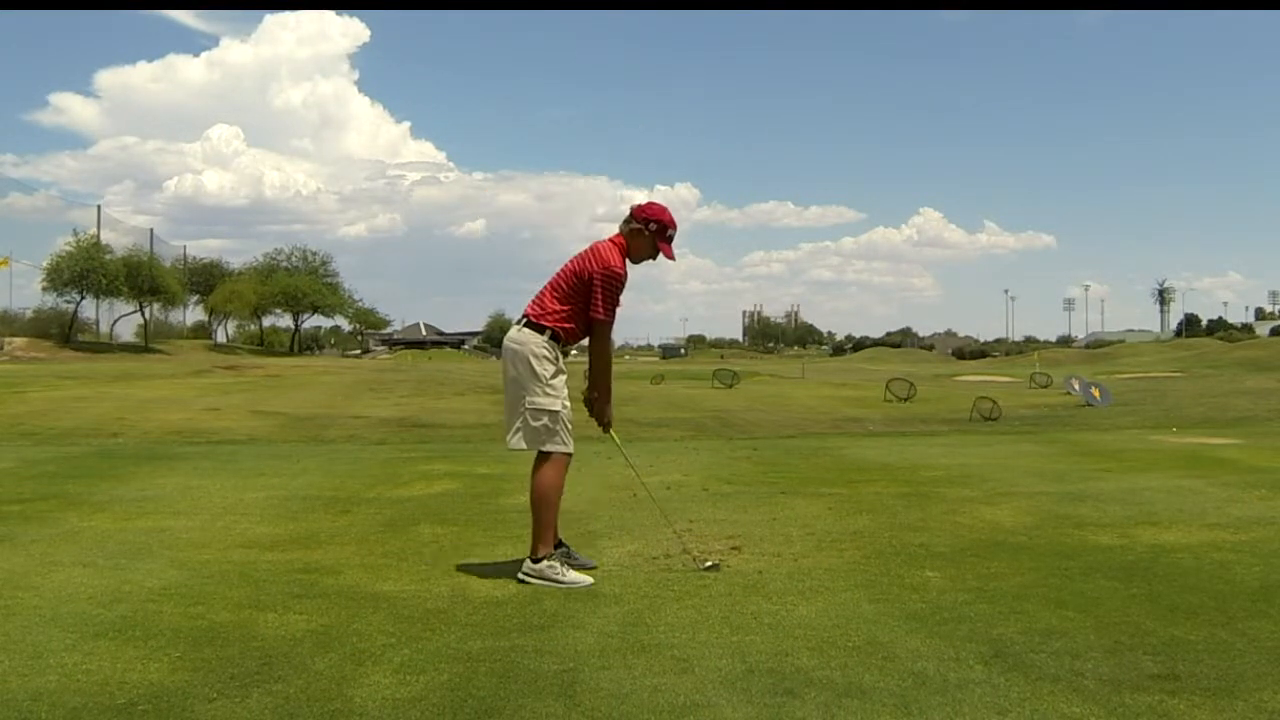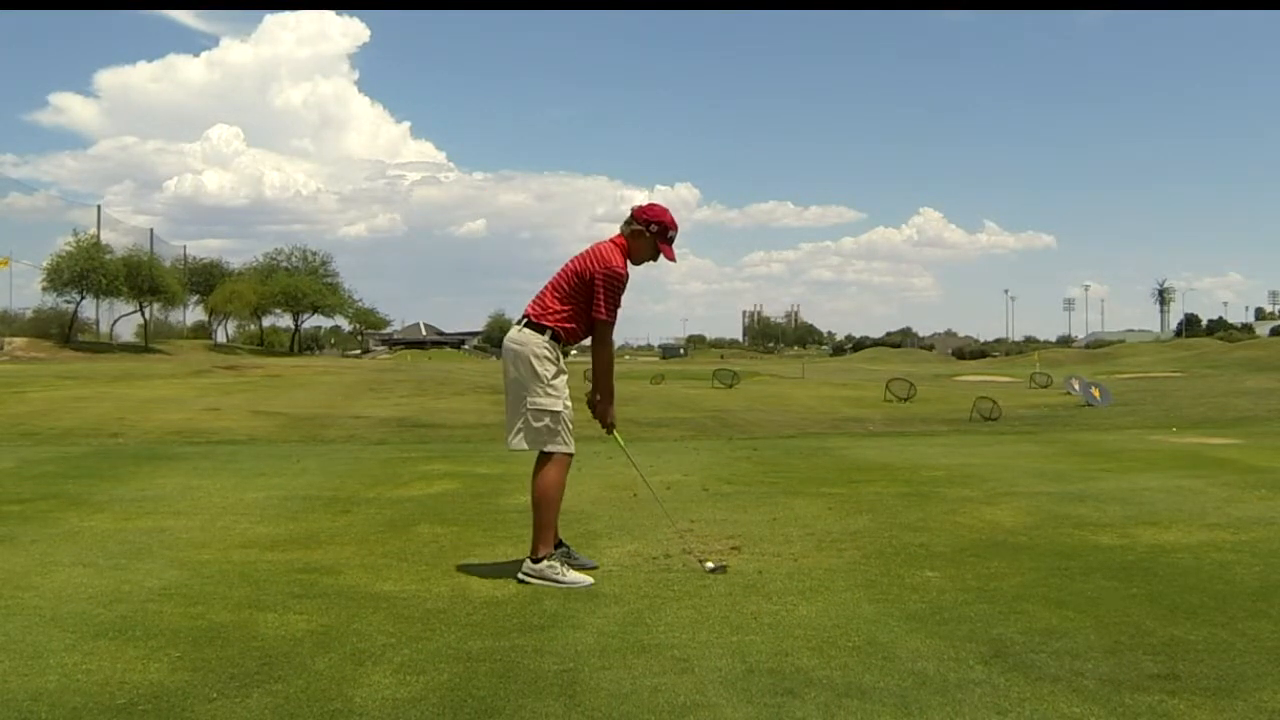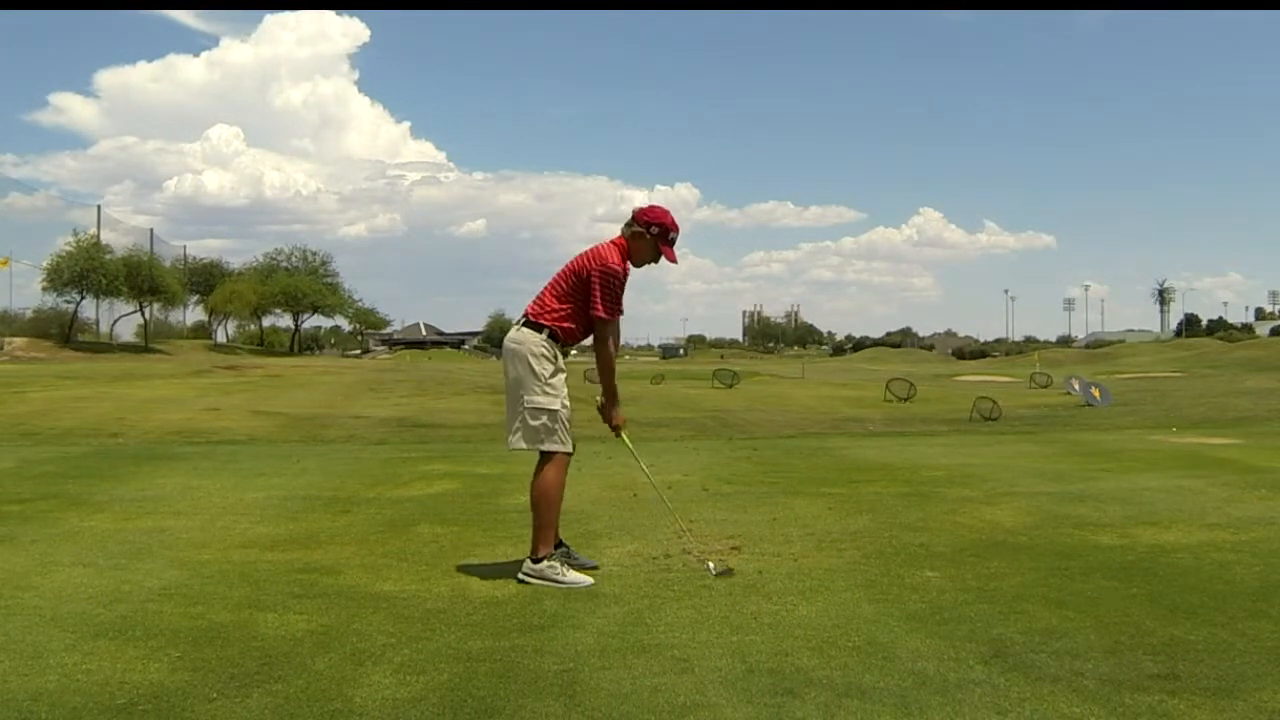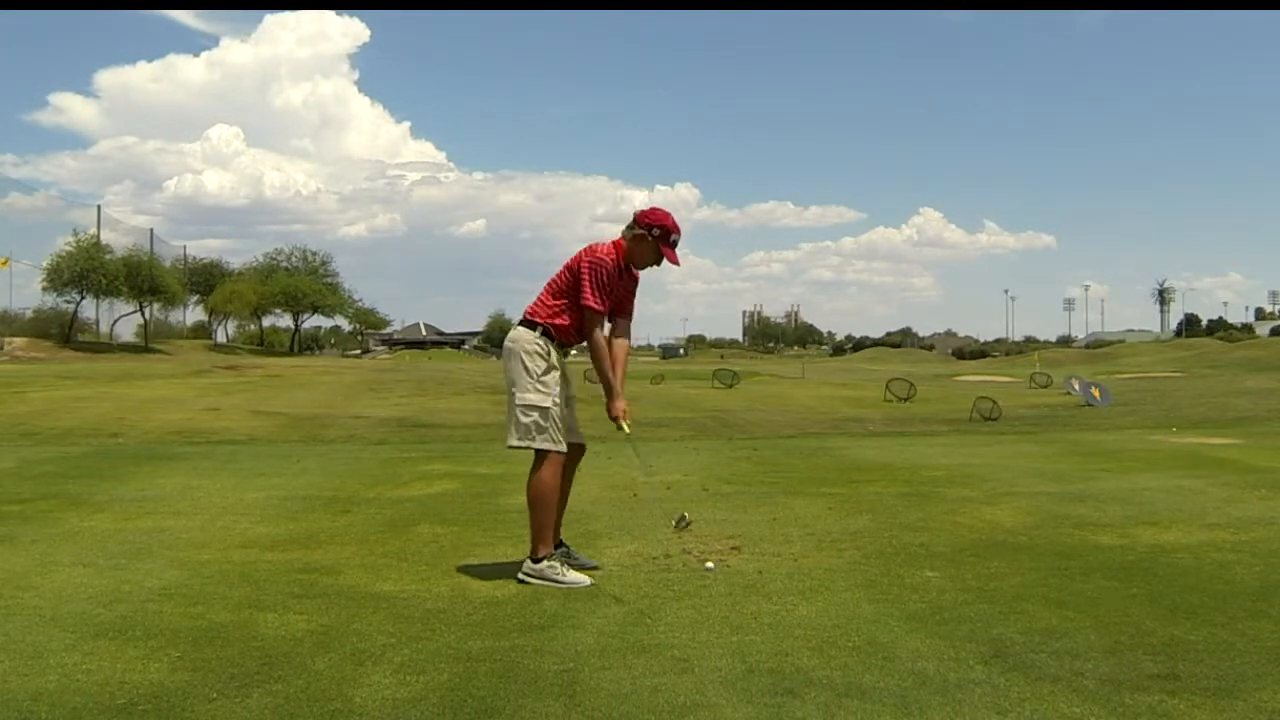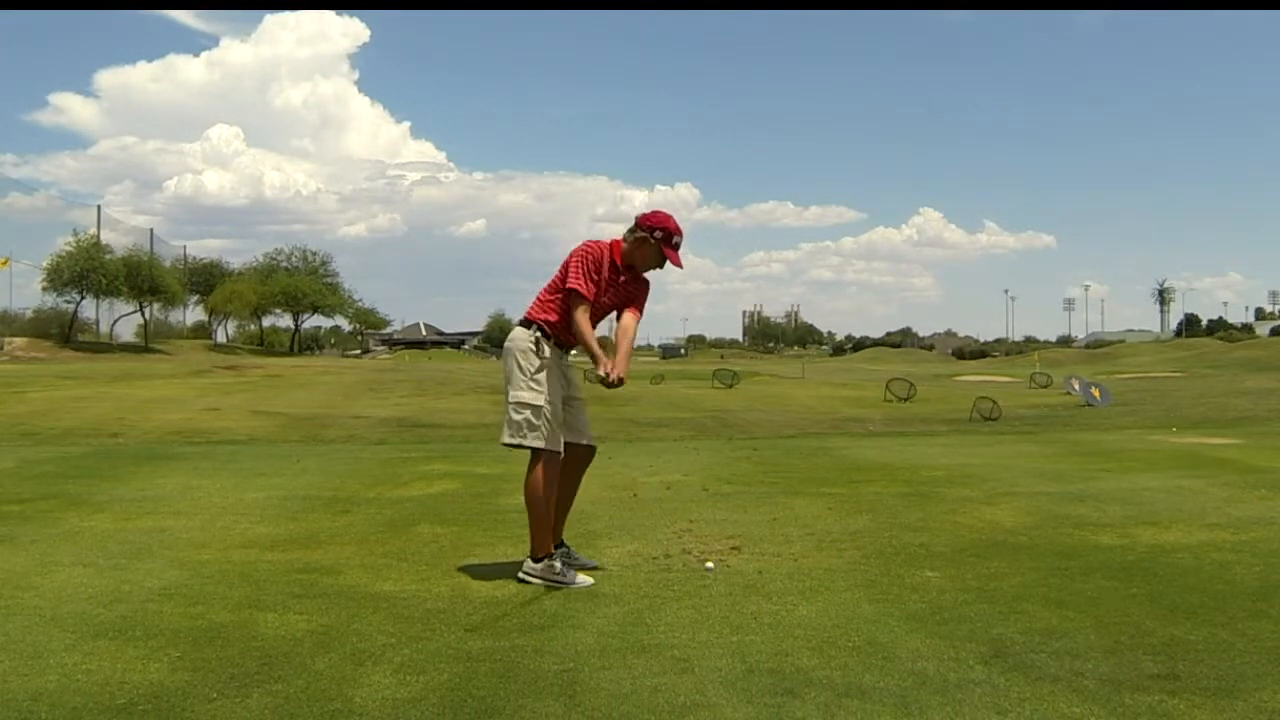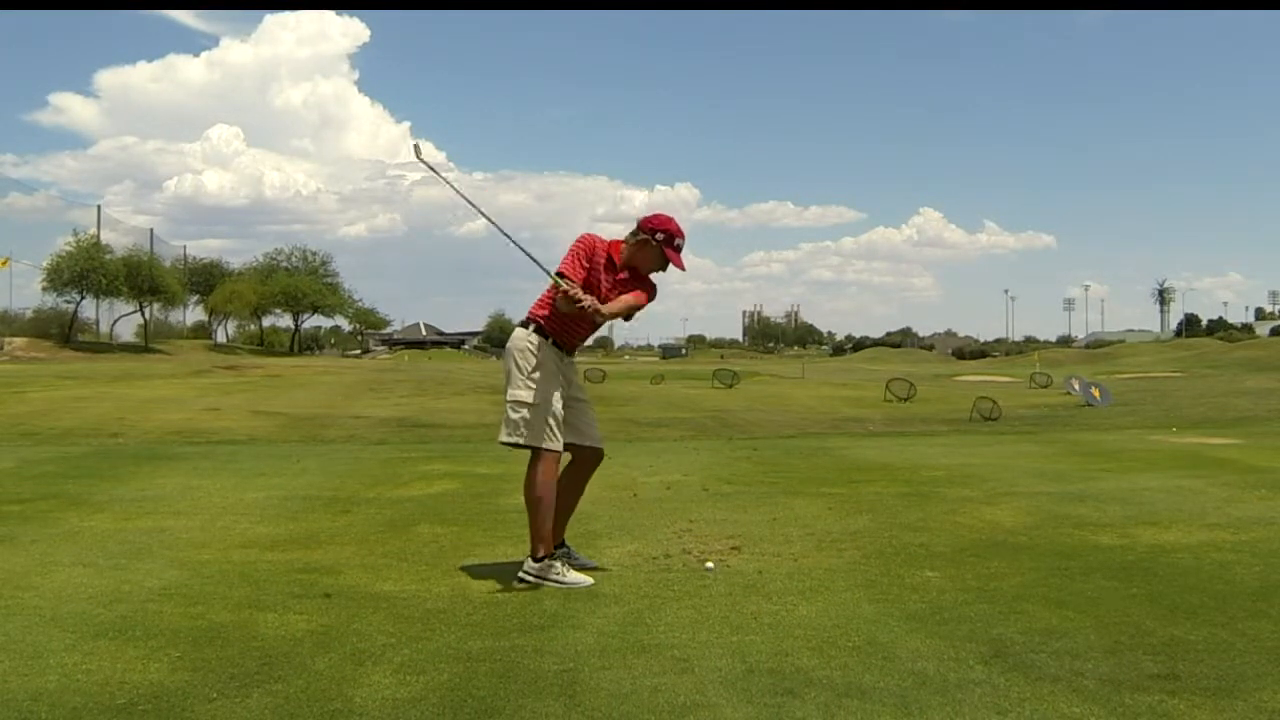
dt=0.1s
person 1, frame 1
left shoulder: (605, 254)
right shoulder: (611, 265)
left elbow: (595, 334)
right elbow: (601, 340)
left wrist: (592, 387)
right wrist: (604, 399)
left hip: (531, 343)
right hip: (537, 347)
left knee: (552, 449)
right knee: (555, 451)
left ankle: (550, 545)
right ankle: (540, 560)
person 1, frame 2
left shoulder: (608, 258)
right shoulder: (612, 265)
left elbow: (600, 336)
right elbow: (602, 340)
left wrist: (597, 390)
right wrist: (605, 400)
left hip: (534, 346)
right hip: (537, 348)
left knee: (555, 449)
right knee: (556, 452)
left ankle: (551, 545)
right ankle: (539, 561)
person 1, frame 3
left shoulder: (610, 260)
right shoulder: (610, 264)
left elbow: (609, 336)
right elbow: (604, 340)
left wrist: (607, 394)
right wrist: (612, 402)
left hip: (537, 347)
right hip: (535, 347)
left knee: (558, 449)
right knee: (555, 452)
left ankle: (551, 545)
right ankle: (539, 560)
person 1, frame 4
left shoulder: (629, 280)
right shoulder: (599, 258)
left elbow: (620, 337)
right elbow: (593, 331)
left wrist: (619, 393)
right wrist: (612, 395)
left hip: (551, 352)
right hip: (534, 346)
left knee: (570, 449)
right knee: (551, 452)
left ankle: (552, 545)
right ankle: (538, 560)
person 1, frame 5
left shoulder: (638, 284)
right shoulder: (592, 253)
left elbow: (627, 329)
right elbow: (578, 315)
left wrist: (619, 366)
right wrist: (599, 358)
left hip: (555, 353)
right hip: (533, 346)
left knee: (579, 451)
right knee: (547, 452)
left ankle: (553, 546)
right ankle: (538, 560)
person 1, frame 6
left shoulder: (645, 288)
right shoulder: (590, 246)
left elbow: (621, 306)
right elbow: (563, 294)
left wrist: (596, 308)
right wrist: (573, 296)
left hip: (564, 358)
right hip: (535, 346)
left knee: (589, 453)
right knee: (548, 452)
left ankle: (554, 545)
right ankle: (539, 559)
